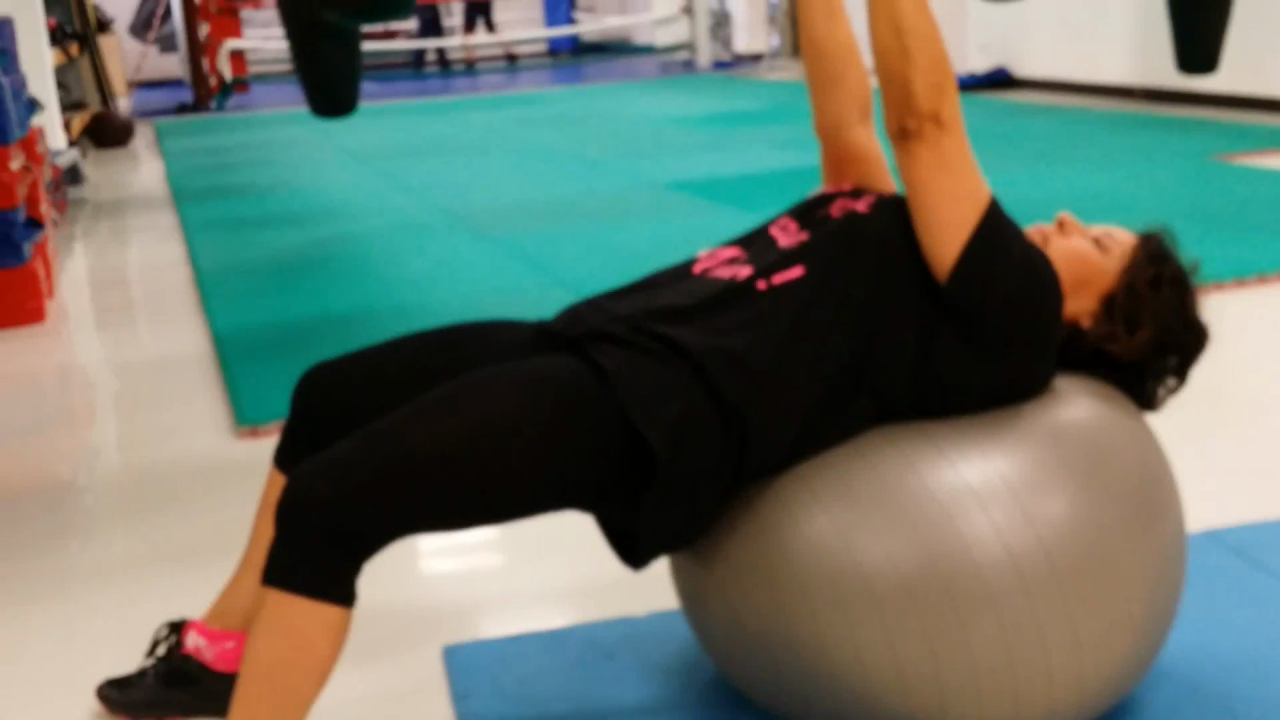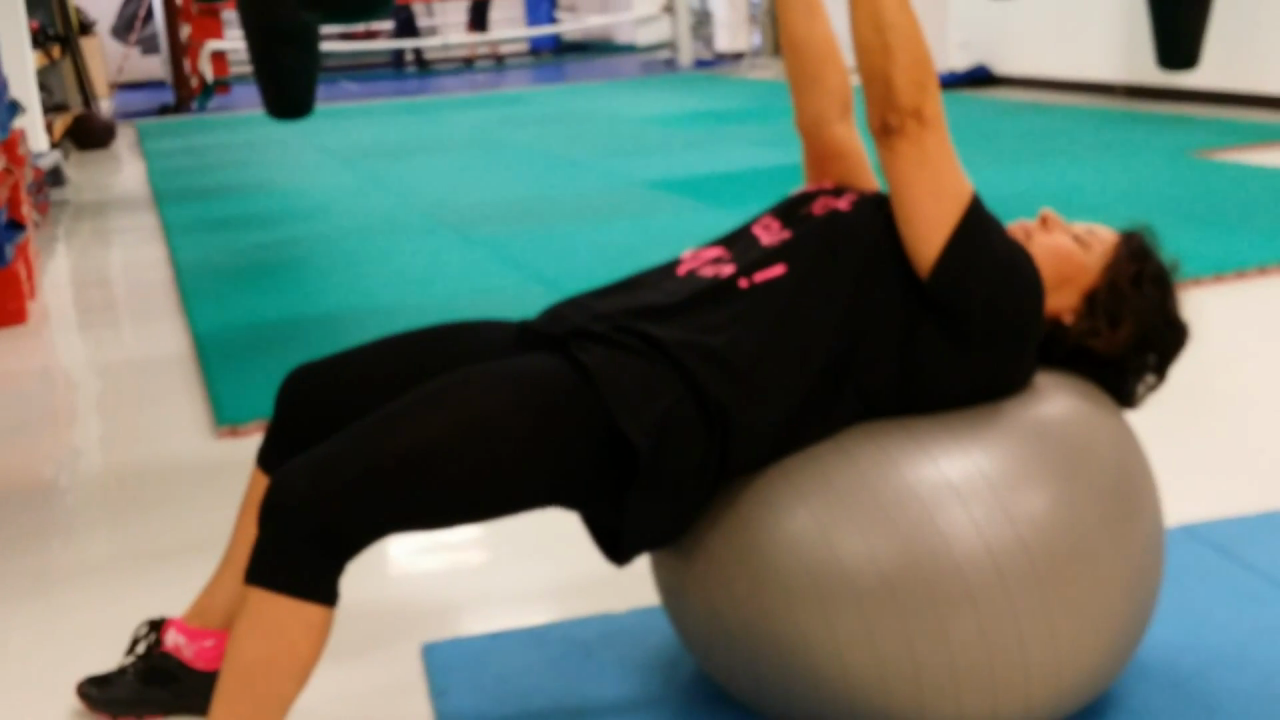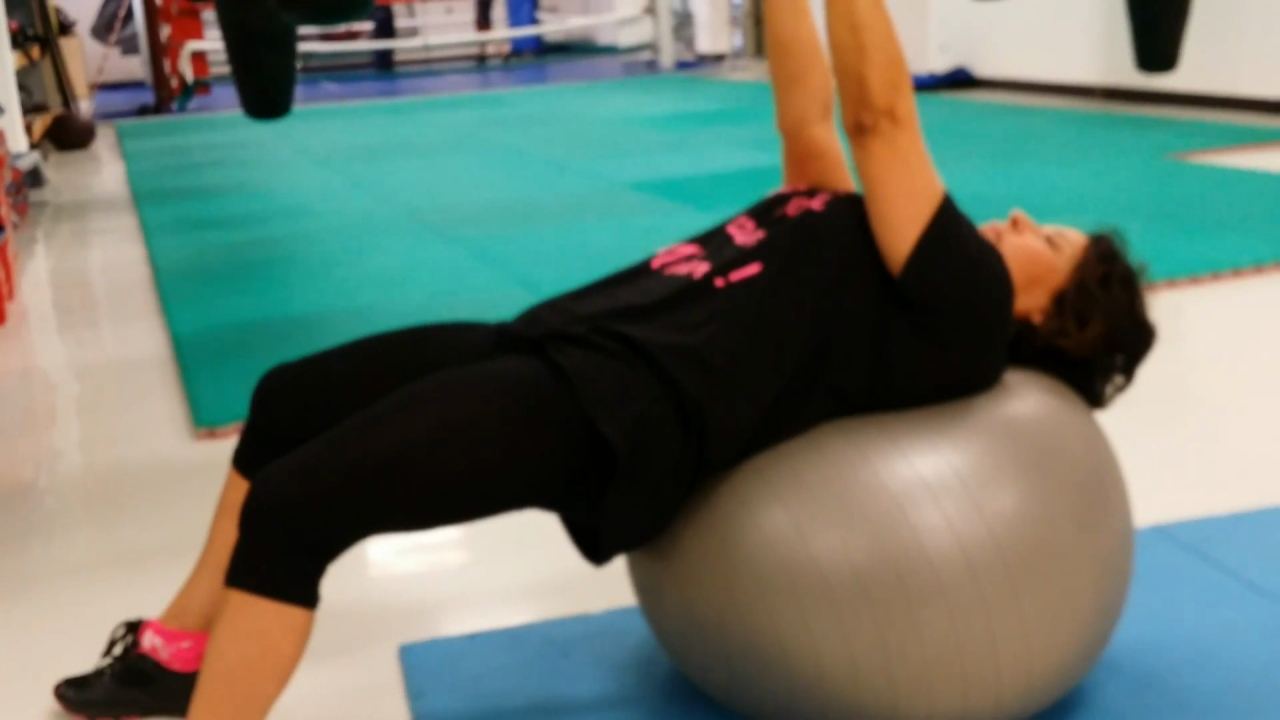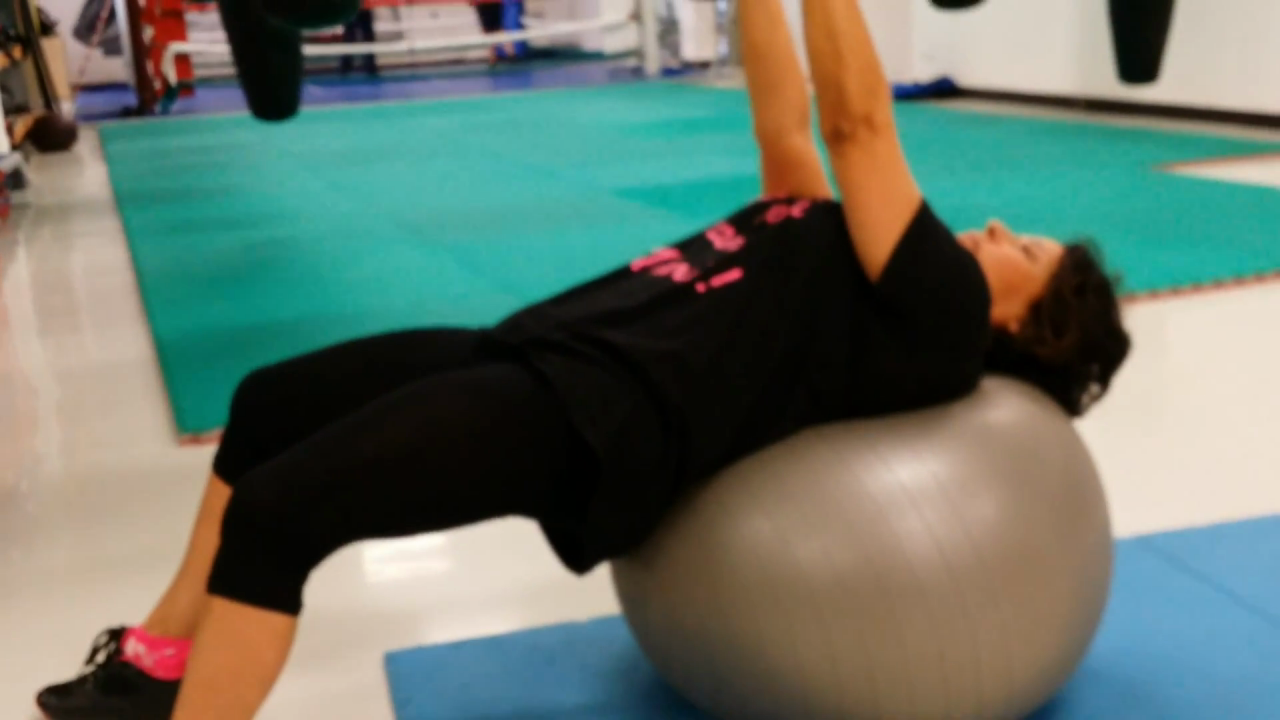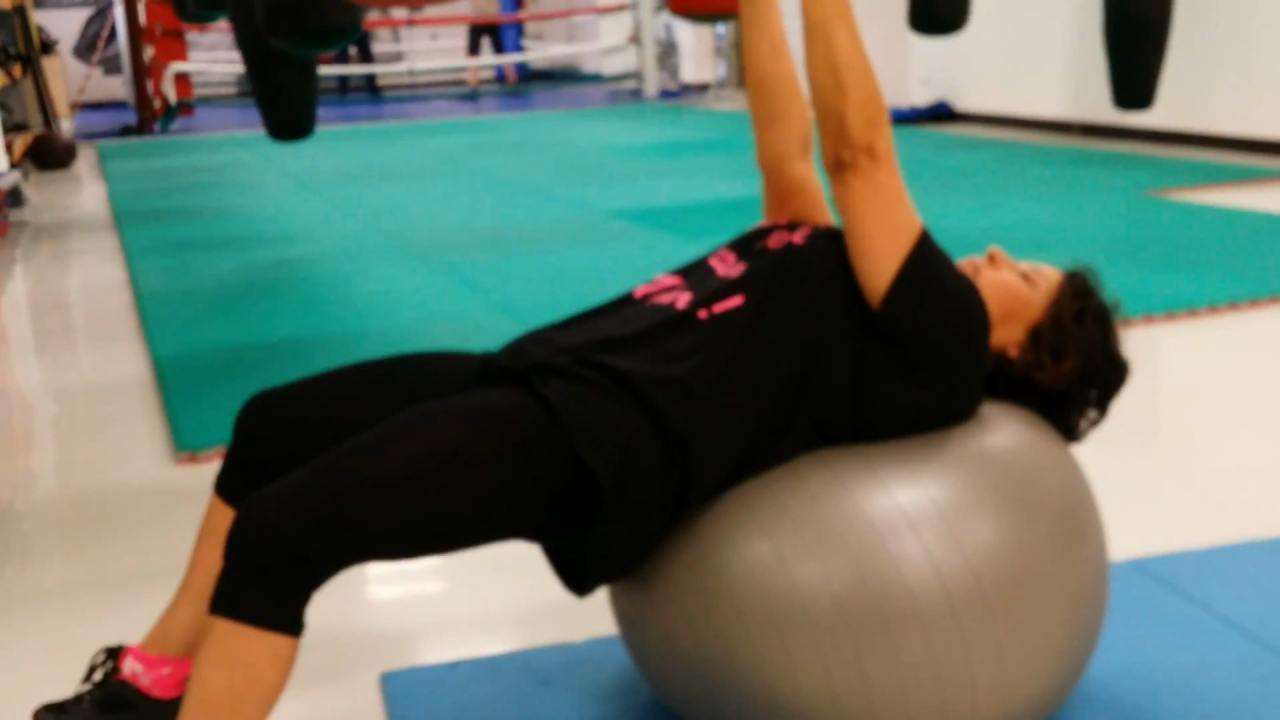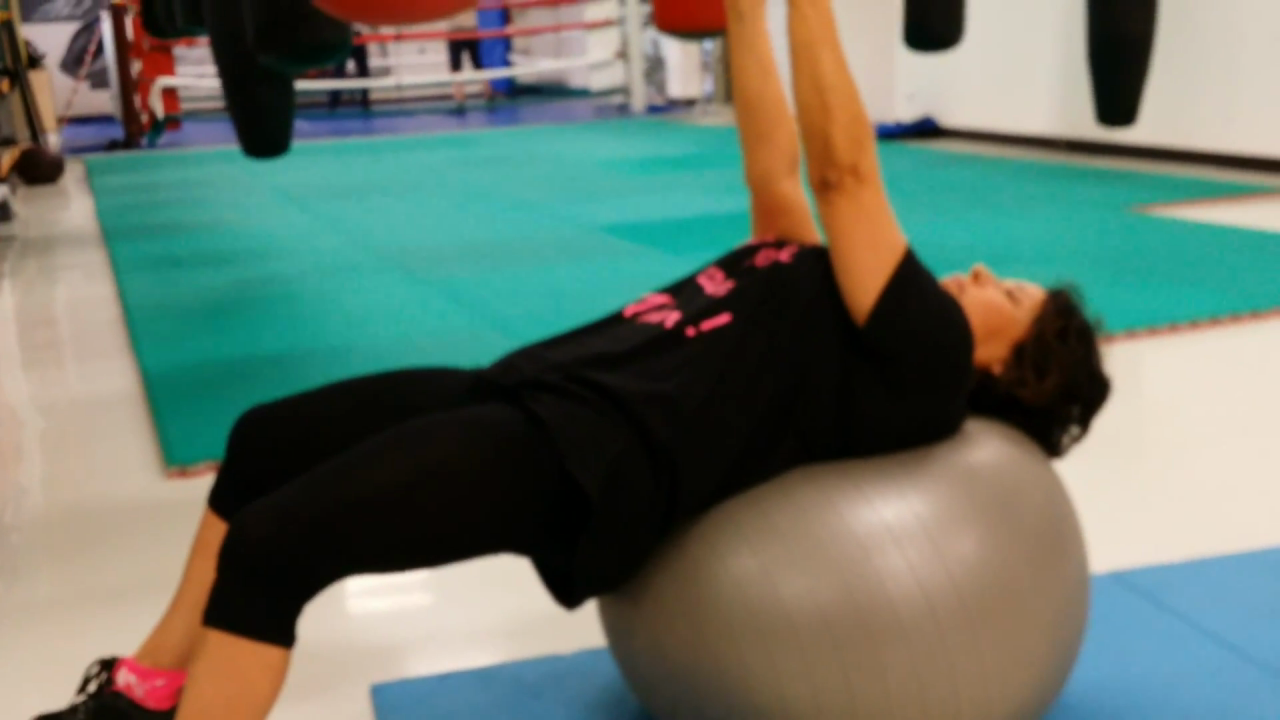
dt=0.5s
person 1, frame 1
left shoulder: (1009, 316)
right shoulder: (922, 257)
left elbow: (924, 121)
right elbow: (845, 113)
left hip: (659, 411)
right hip: (605, 345)
left knee: (331, 503)
right knee: (328, 397)
person 1, frame 2
left shoulder: (991, 314)
right shoulder: (905, 255)
left elbow: (907, 116)
right elbow: (826, 112)
left hip: (647, 409)
right hip: (589, 345)
left knee: (311, 503)
right knee: (310, 401)
person 1, frame 3
left shoulder: (962, 310)
right shoulder: (881, 253)
left elbow: (879, 115)
right elbow: (810, 114)
left hip: (619, 410)
right hip: (565, 346)
left knee: (295, 508)
right knee: (285, 403)
person 1, frame 4
left shoulder: (943, 315)
right shoulder: (868, 266)
left elbow: (856, 123)
right elbow: (786, 122)
left hip: (600, 417)
right hip: (551, 355)
left knee: (278, 514)
right knee: (268, 404)
person 1, frame 5
left shoulder: (939, 341)
right shoulder: (864, 287)
left elbow: (857, 152)
right elbow: (790, 152)
left hip: (602, 443)
right hip: (553, 378)
left knee: (281, 533)
right knee: (269, 426)
person 1, frame 6
left shoulder: (927, 358)
right shoulder: (855, 310)
left elbow: (842, 173)
right elbow: (777, 174)
left hip: (592, 456)
right hip: (545, 394)
left knee: (275, 547)
right knee: (262, 442)
